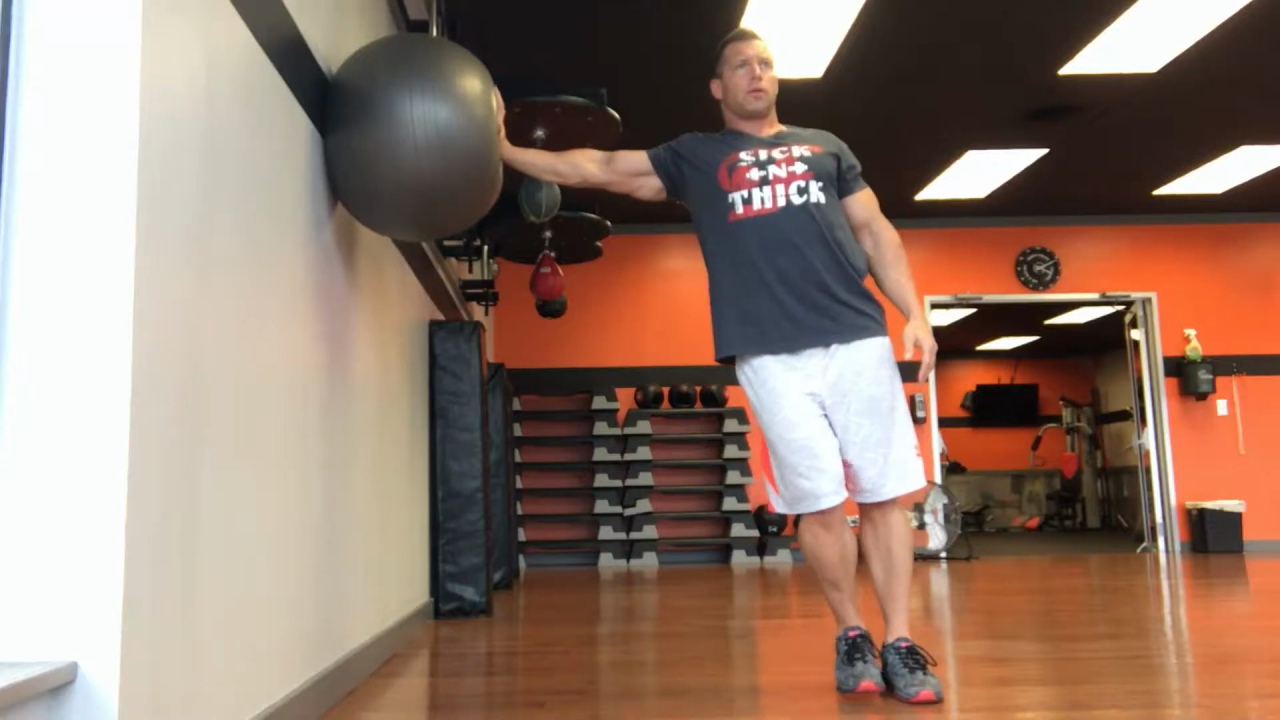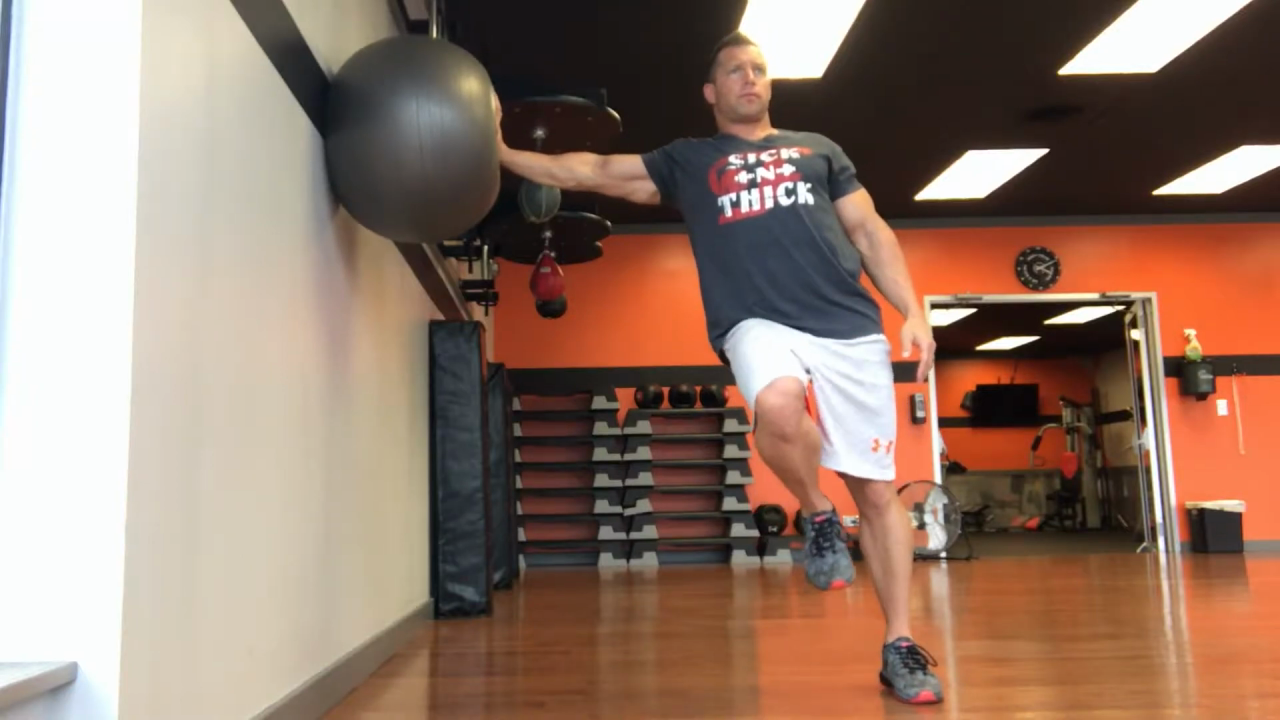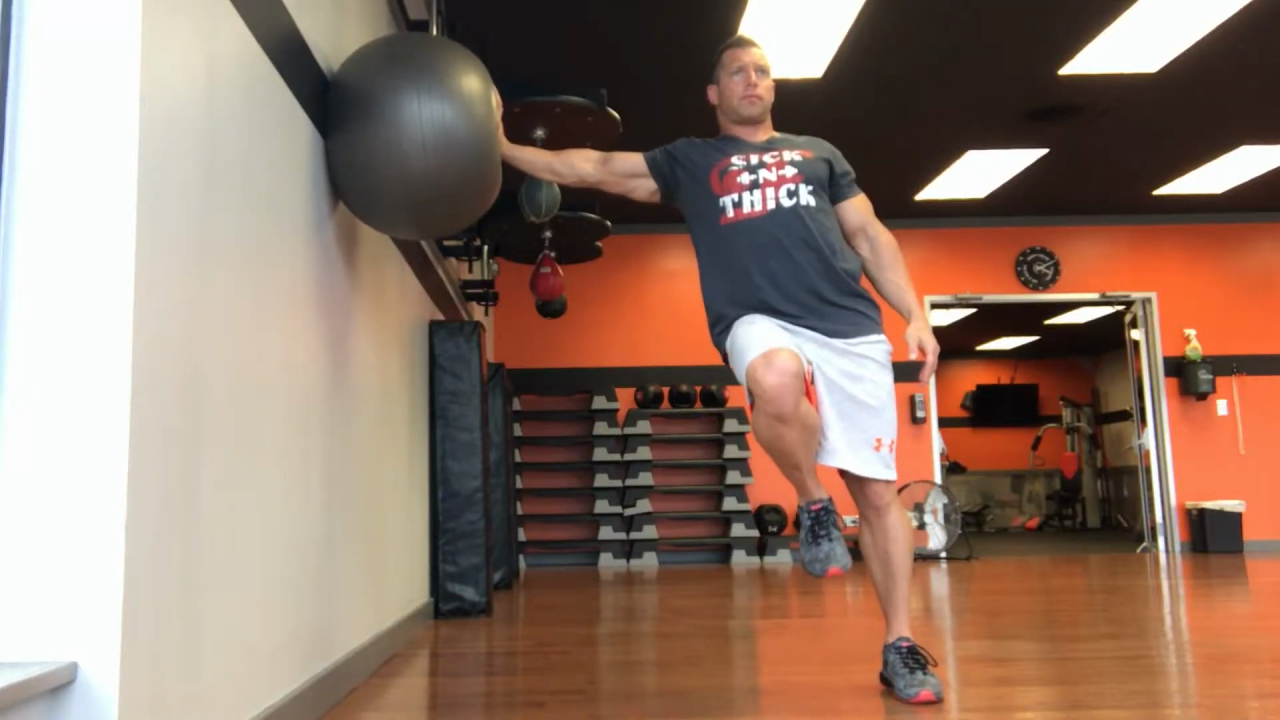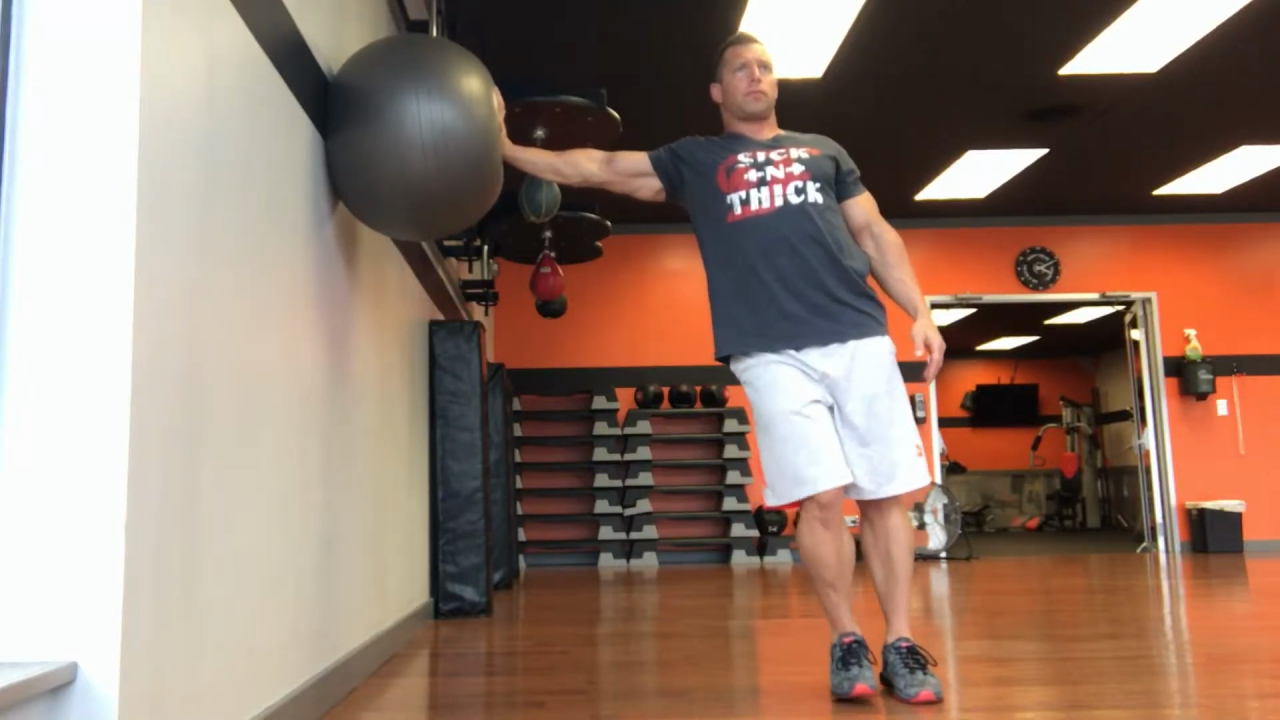
dt=1s
person 1, frame 1
left shoulder: (825, 146)
right shoulder: (695, 157)
left elbow: (875, 232)
right elbow: (600, 168)
left wrist: (915, 314)
right wrist: (505, 150)
left hip: (859, 340)
right hip: (771, 353)
left knee: (884, 497)
right knee: (822, 502)
left ankle: (900, 644)
right ankle: (851, 637)
person 1, frame 2
left shoulder: (817, 148)
right shoulder: (687, 161)
left elbow: (869, 232)
right elbow: (593, 172)
left wrist: (912, 311)
right wrist: (501, 152)
left hip: (851, 329)
right hip: (759, 326)
left knee: (877, 488)
right knee: (778, 405)
left ankle: (900, 647)
right ankle: (818, 518)
person 1, frame 3
left shoulder: (818, 152)
right shoulder: (689, 161)
left elbow: (869, 236)
right elbow: (594, 168)
left wrist: (915, 315)
right wrist: (503, 147)
left hip: (853, 330)
right hip: (762, 326)
left knee: (877, 490)
right knee: (776, 377)
left ankle: (899, 646)
right ankle: (813, 506)
person 1, frame 4
left shoulder: (824, 150)
right shoulder: (694, 160)
left elbow: (875, 234)
right elbow: (601, 168)
left wrist: (920, 313)
right wrist: (506, 149)
left hip: (859, 339)
right hip: (771, 352)
left knee: (885, 494)
right knee: (823, 497)
left ankle: (900, 645)
right ankle: (847, 642)
